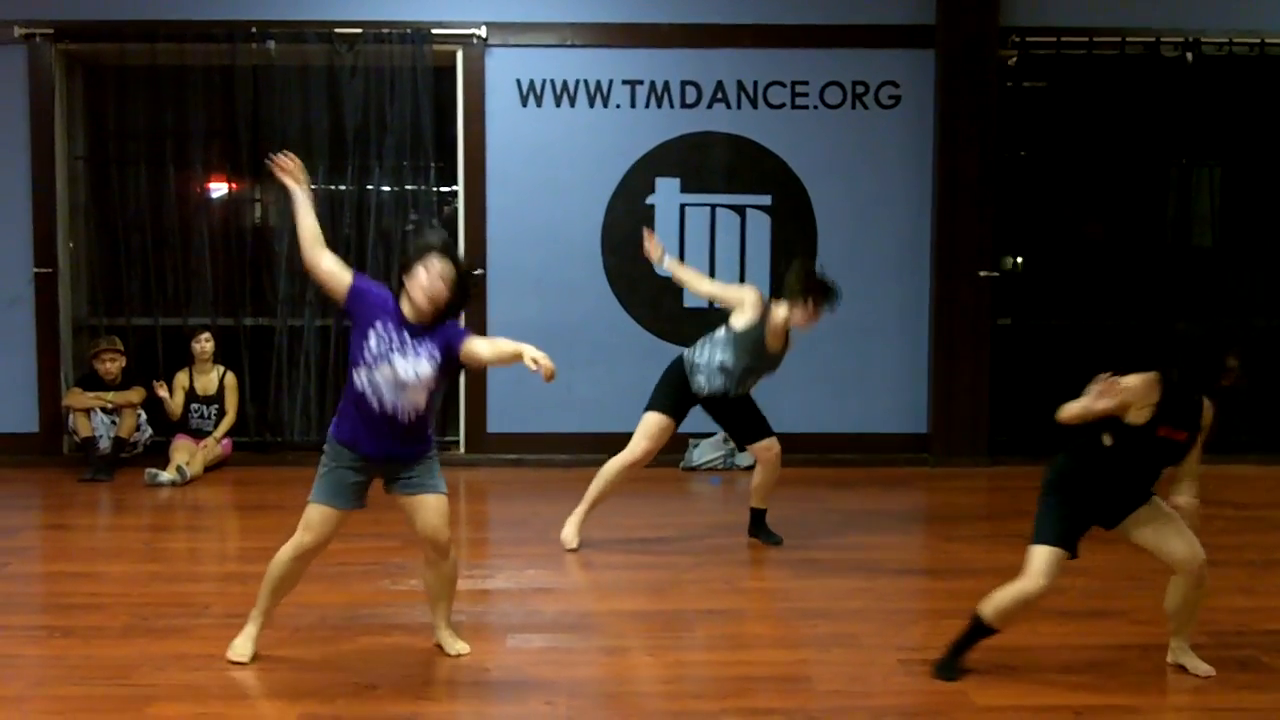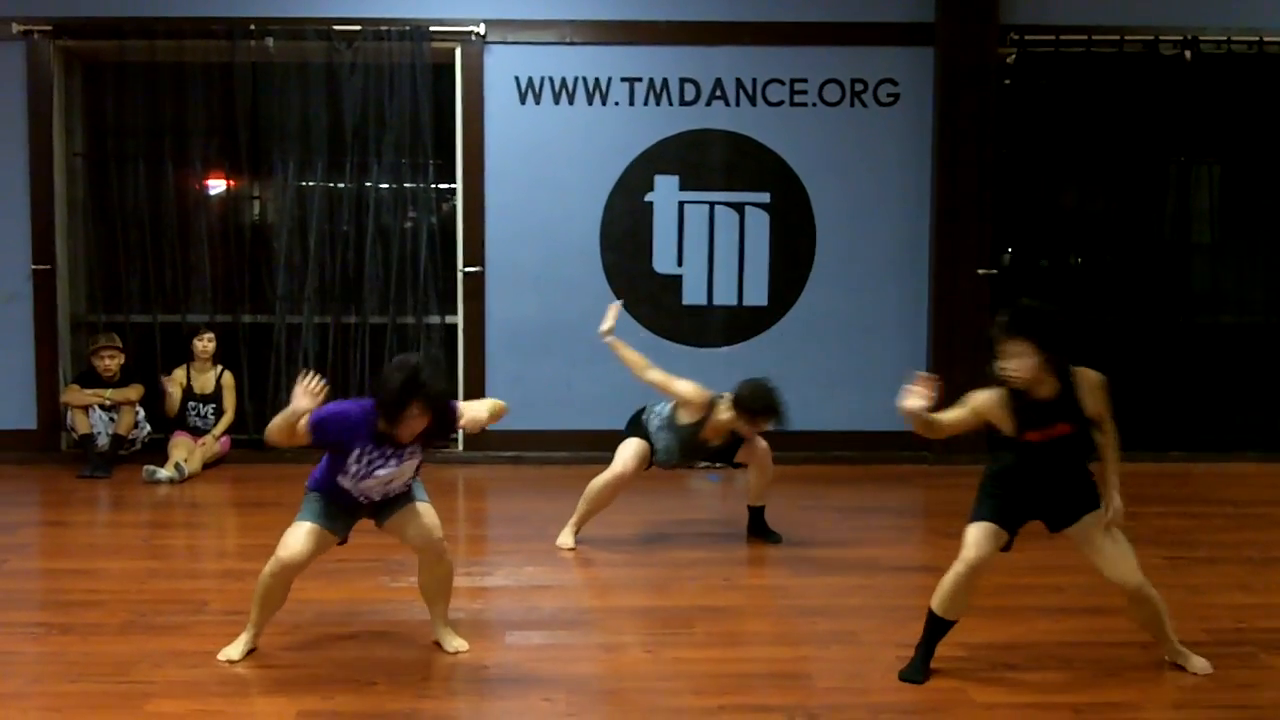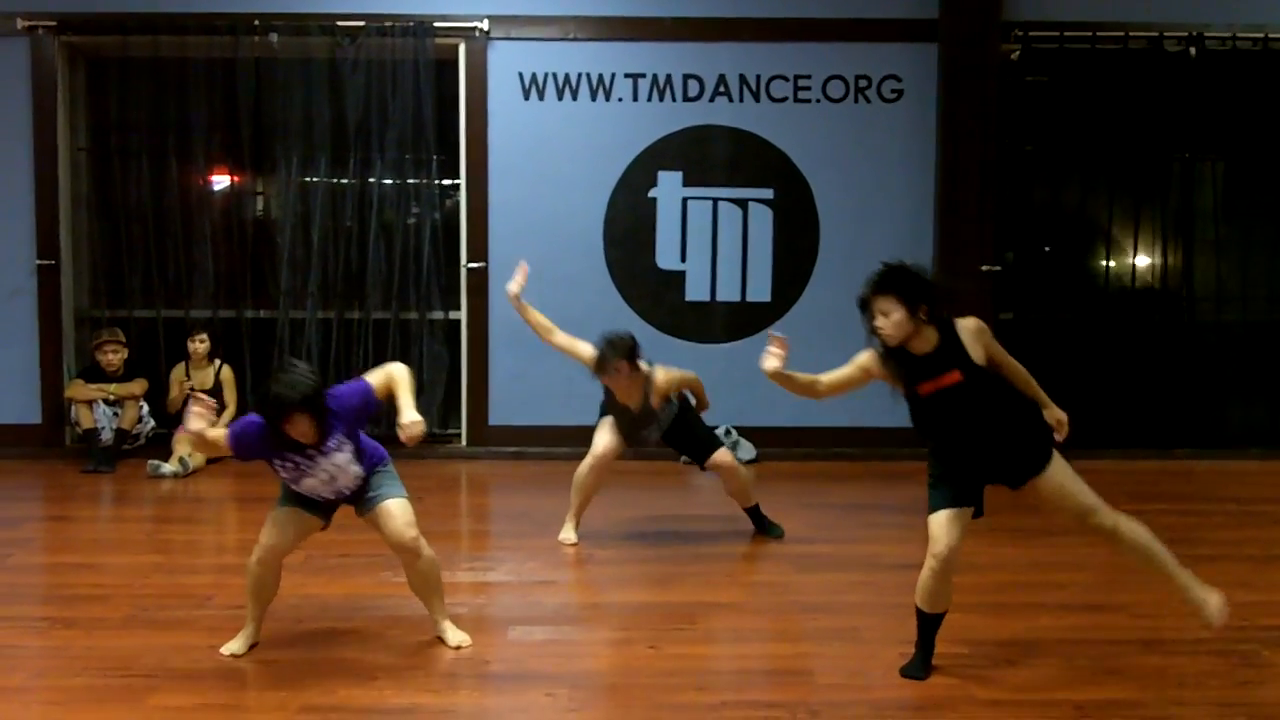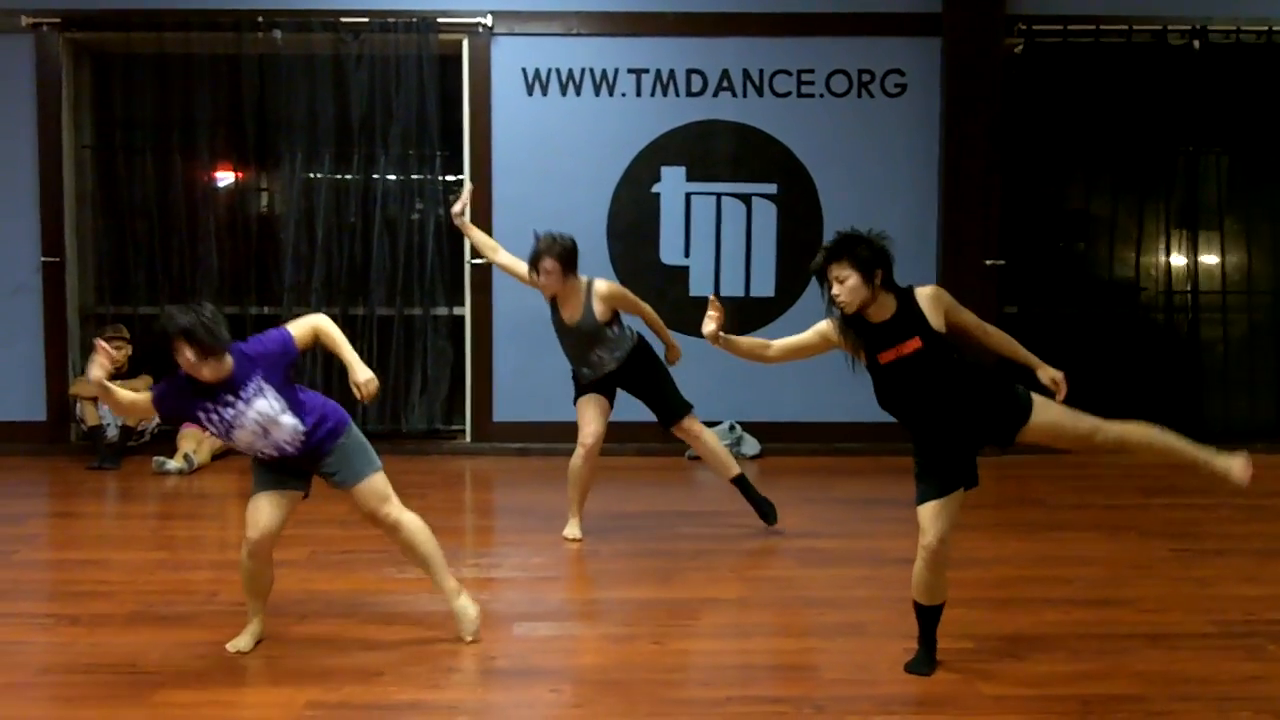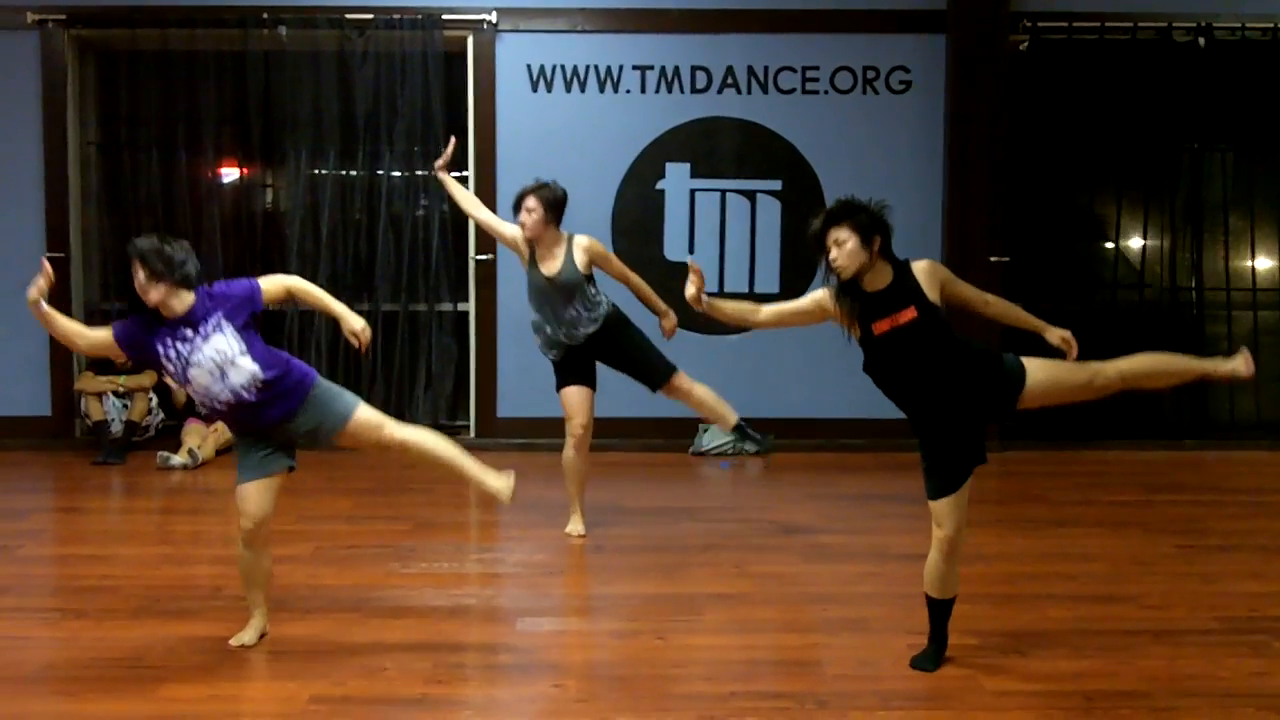
dt=0.3s
person 1, frame 1
left shoulder: (1203, 410)
right shoulder: (1145, 388)
left elbow: (1187, 469)
right elbow: (1067, 416)
left wrist: (1186, 495)
right wrist: (1092, 405)
left hip: (1125, 493)
right hip: (1074, 488)
left knee: (1192, 560)
right knee: (1034, 584)
left ankle: (1180, 649)
right ankle: (956, 651)
person 1, frame 2
left shoulder: (1087, 382)
right shoulder: (993, 401)
left elbow: (1104, 431)
right elbow: (935, 429)
left wrist: (1111, 489)
right wrist: (917, 412)
left hip: (1070, 486)
right hip: (1009, 486)
left knee: (1132, 580)
right knee: (971, 560)
left ankle: (1174, 649)
right ankle: (923, 653)
person 1, frame 3
left shoulder: (969, 331)
right shoulder: (881, 361)
left elbow: (1009, 367)
right elbow: (820, 387)
left wrist: (1047, 405)
right wrist: (780, 373)
left hip: (1013, 441)
right hip: (953, 462)
left knee: (1098, 515)
right knee: (941, 553)
left ankle: (1188, 584)
right ankle: (923, 651)
person 1, frame 4
left shoulder: (929, 299)
right shoulder: (841, 330)
left elbow: (982, 331)
right elbow: (772, 351)
left wrist: (1039, 365)
right wrist: (721, 338)
left hip: (991, 404)
right hip: (937, 439)
left knee: (1104, 433)
right knee: (932, 545)
left ankle: (1215, 460)
right ankle: (926, 647)
person 1, frame 5
left shoulder: (924, 273)
right shoulder: (836, 302)
left elbow: (984, 302)
right elbow: (761, 315)
left wrist: (1045, 327)
right wrist: (704, 301)
left hip: (989, 381)
right hip: (940, 424)
left knee: (1105, 375)
right knee: (947, 539)
left ankle: (1218, 366)
right ankle: (936, 642)
person 2, frame 1
left shoulder: (447, 333)
right shoulder: (372, 301)
left elbow: (488, 351)
right elbow: (315, 258)
left wrist: (527, 352)
right wrist: (300, 193)
left hip: (413, 454)
right hip: (351, 449)
left knee: (436, 539)
right knee: (307, 542)
left ankle: (443, 627)
right ankle: (253, 627)
person 2, frame 2
left shoulder: (430, 424)
right shoulder: (347, 417)
left elbow: (495, 406)
right elbow: (276, 437)
left wrist: (483, 410)
right wrist: (295, 412)
left hip: (395, 492)
right hip: (333, 496)
left knee: (433, 543)
right knee: (286, 559)
left ankle: (442, 627)
right ankle: (249, 634)
person 2, frame 3
left shoulder: (339, 404)
right shoulder: (257, 433)
left elbow: (395, 369)
right elbow: (211, 445)
left wrist: (407, 409)
right wrist: (197, 432)
left hip: (368, 473)
right hip: (308, 493)
left knee: (408, 539)
right knee: (268, 552)
left ankle: (443, 621)
right ankle: (252, 629)
person 2, frame 4
left shoulder: (259, 353)
right shoulder: (182, 392)
left elbow: (316, 322)
right elbow: (131, 406)
left wrist: (356, 365)
right wrist: (101, 384)
left hip: (329, 437)
right hip: (276, 462)
left knee: (389, 513)
right knee: (257, 539)
left ankle: (454, 593)
right ankle: (255, 623)
person 2, frame 5
left shoulder: (225, 298)
right shoulder: (148, 332)
left elbow: (289, 283)
right elbow: (85, 340)
left wrist: (344, 314)
right wrist: (40, 307)
left hip: (302, 396)
right hip: (255, 432)
left knee: (393, 435)
right knee: (252, 526)
left ankle: (483, 475)
right ankle: (258, 620)
person 3, frame 1
left shoulder: (785, 340)
right shoulder: (753, 303)
right elbow: (701, 286)
right wrist: (662, 259)
left hip: (728, 393)
right hip: (685, 378)
left knee: (770, 451)
right knee: (639, 453)
left ankle: (757, 523)
right ankle: (576, 520)
person 3, frame 2
left shoulder: (739, 428)
right shoulder: (698, 400)
right elbow: (650, 372)
right wrist: (609, 335)
left hip: (689, 442)
right hip: (649, 426)
left knee: (760, 452)
right knee: (621, 471)
left ankle: (757, 523)
right ankle: (571, 527)
person 3, frame 3
left shoulder: (660, 380)
right shoulder: (603, 363)
left elbow: (691, 379)
right elbow: (553, 335)
left wrist: (702, 403)
right wrist: (517, 299)
left hip: (670, 418)
right hip: (620, 417)
left knee: (725, 463)
right knee: (599, 455)
left ankle: (758, 518)
right ankle: (571, 523)
person 3, frame 4
left shoulder: (603, 292)
right shoulder: (545, 285)
left elbow: (643, 309)
right elbow: (497, 254)
left wrist: (670, 344)
right wrist: (461, 220)
left hip: (633, 362)
right hip: (590, 374)
left knee: (689, 427)
right knee: (588, 442)
left ankle: (751, 494)
right ankle: (573, 519)
person 3, frame 5
left shoulder: (583, 246)
right shoulder: (522, 245)
left elbow: (627, 276)
right elbow: (476, 209)
left wrist: (662, 309)
right wrist: (443, 174)
left hip: (607, 330)
right hip: (567, 350)
left knee: (677, 384)
right knee: (577, 432)
left ankle: (743, 431)
right ankle: (575, 515)
